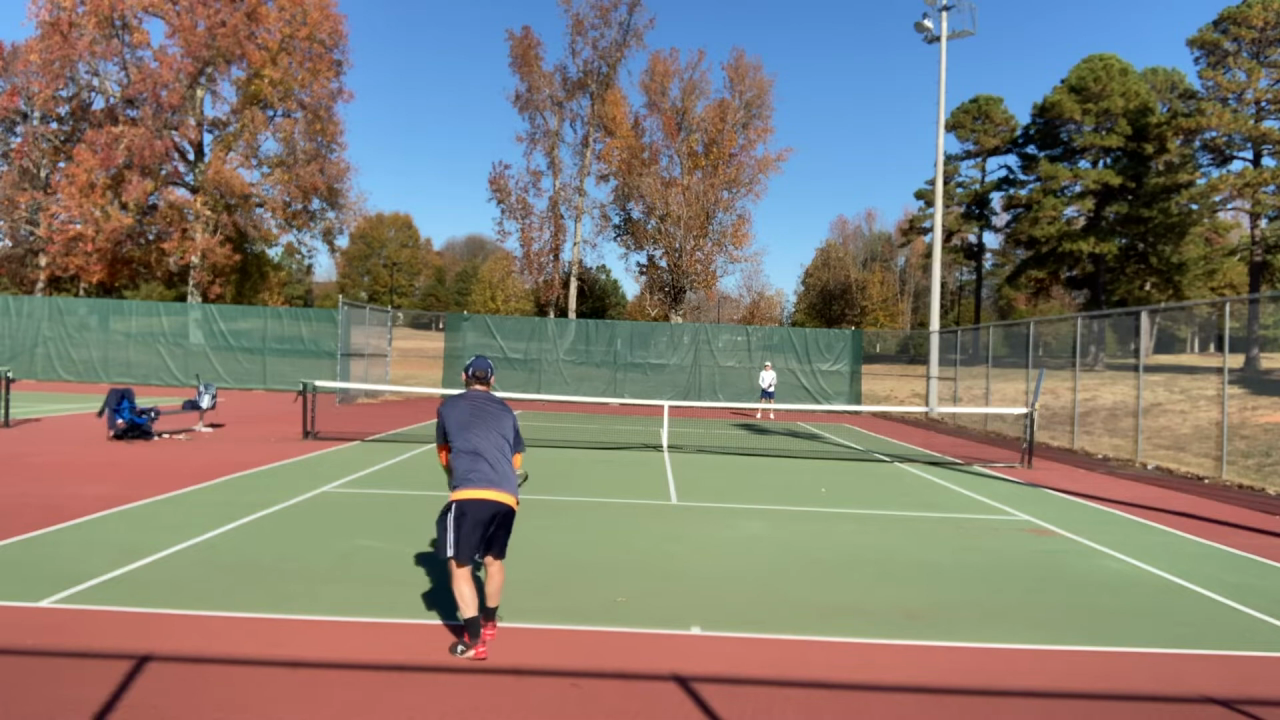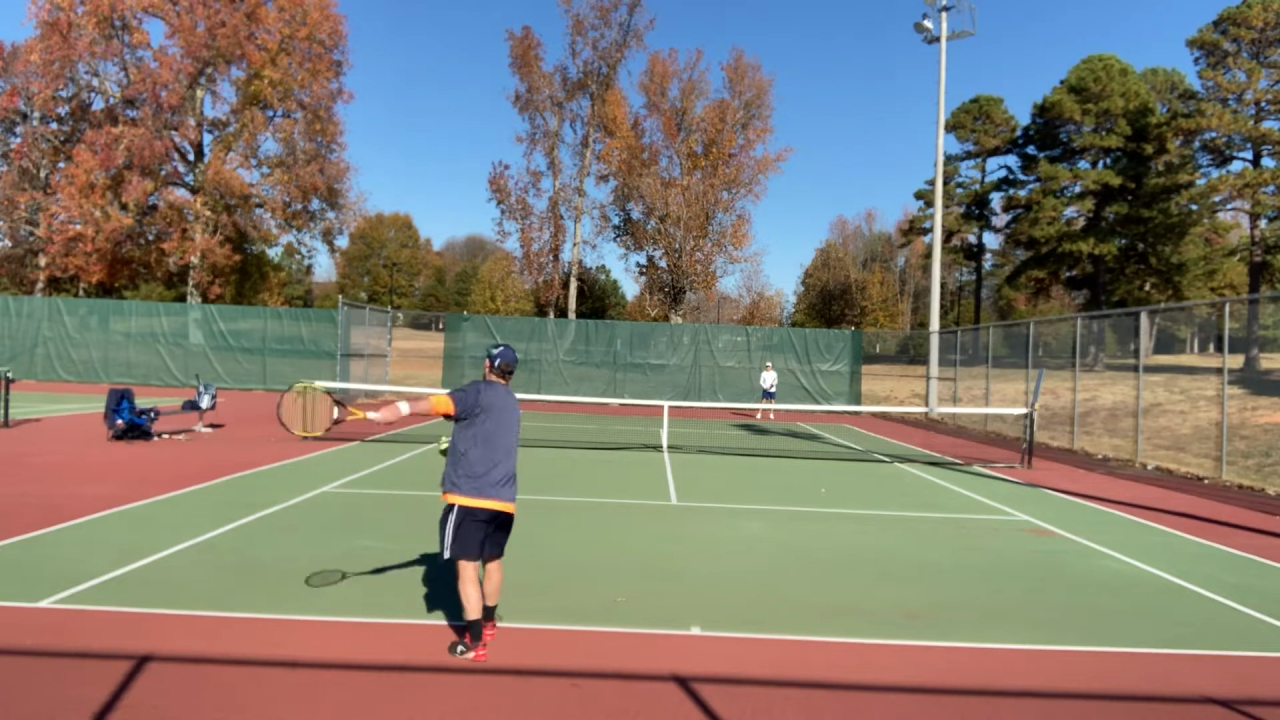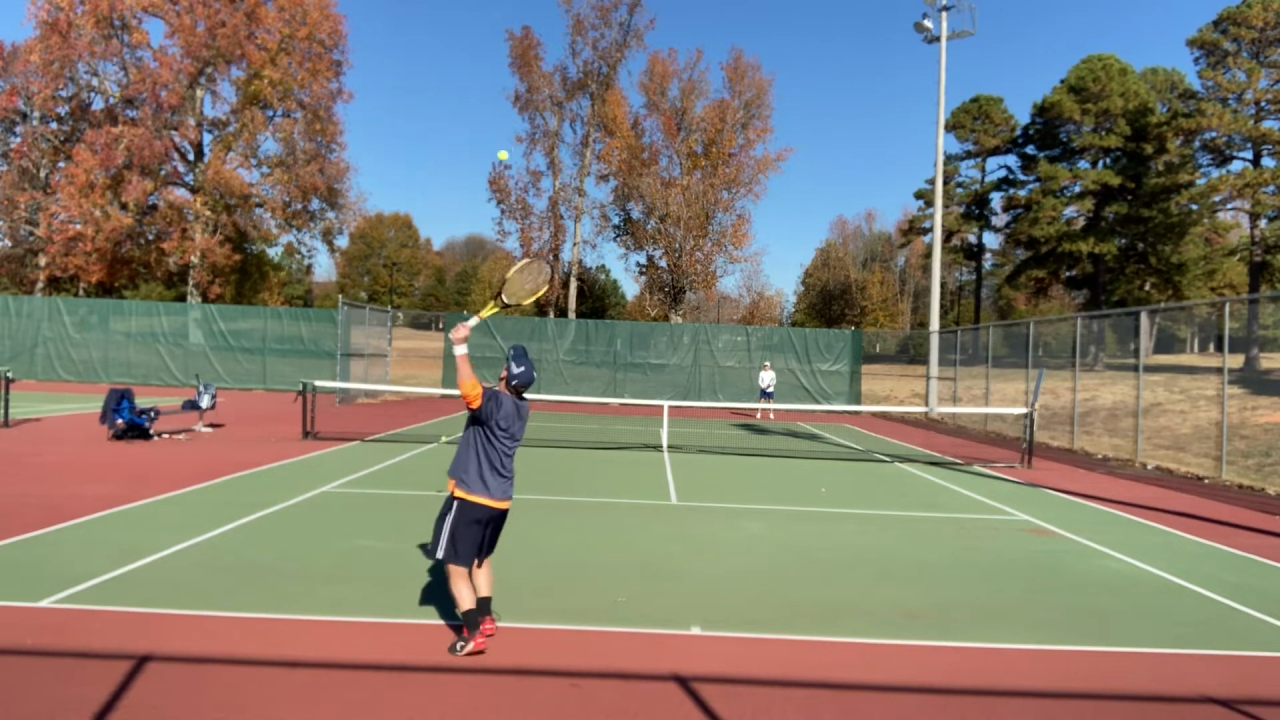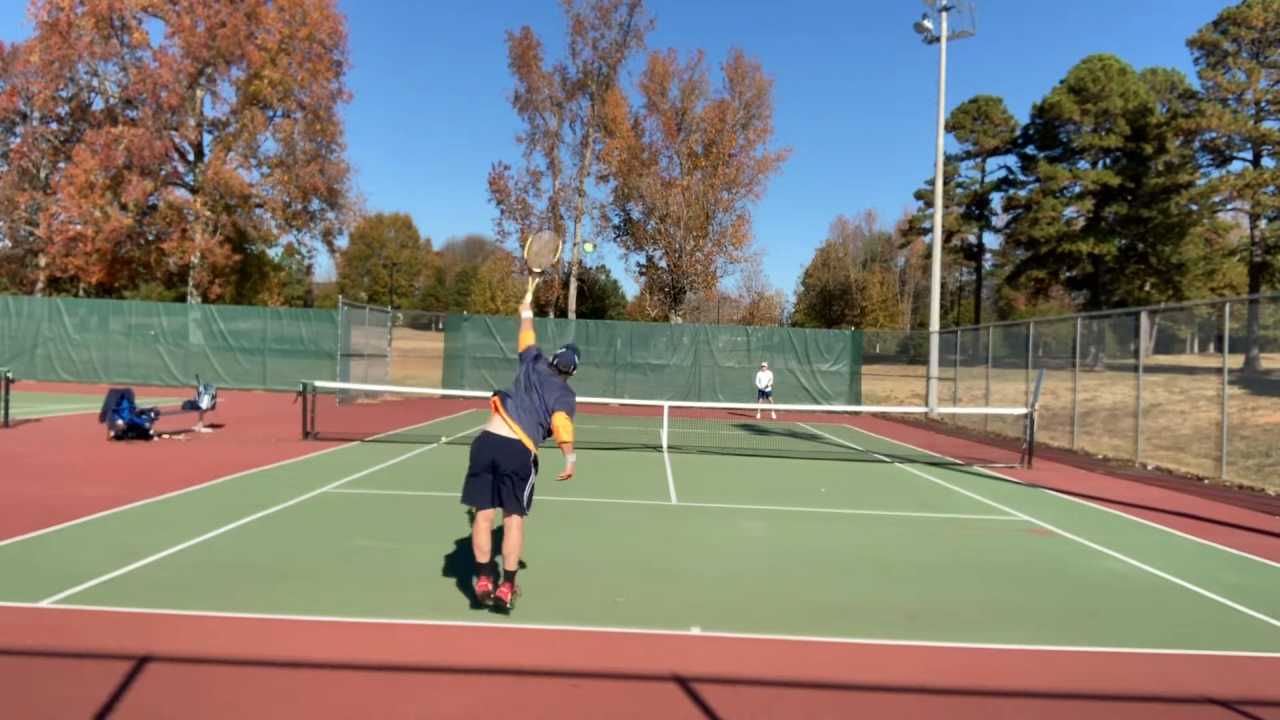
dt=0.5s
person 1, frame 1
left shoulder: (447, 407)
right shoulder: (505, 411)
left elbow: (444, 454)
left hip: (469, 496)
right hip: (506, 497)
left knee: (459, 567)
right knee: (494, 560)
left ankle: (474, 639)
right ankle: (489, 622)
person 1, frame 2
left shoulder: (480, 393)
right shoulder: (511, 404)
left elbow: (440, 405)
left wrist: (401, 409)
right wrist: (460, 399)
left hip: (469, 498)
right hip: (504, 501)
left knee: (467, 567)
right knee: (492, 560)
left ankle: (475, 642)
right ankle: (488, 622)
person 1, frame 3
left shoulder: (495, 404)
right shoulder: (521, 407)
left elbow: (470, 389)
left wrist: (460, 346)
left hip: (470, 497)
right hip: (499, 500)
left knee: (456, 568)
right knee: (481, 560)
left ankle: (473, 633)
right ankle: (485, 618)
person 1, frame 4
left shoulder: (535, 364)
right shoulder: (565, 395)
left elbow: (526, 339)
right elbow: (561, 424)
left wrist: (526, 309)
right wrist: (570, 457)
left hip: (487, 441)
right hip: (518, 454)
left knee: (483, 514)
right knee: (514, 519)
left ankle: (483, 580)
right ankle: (506, 585)
